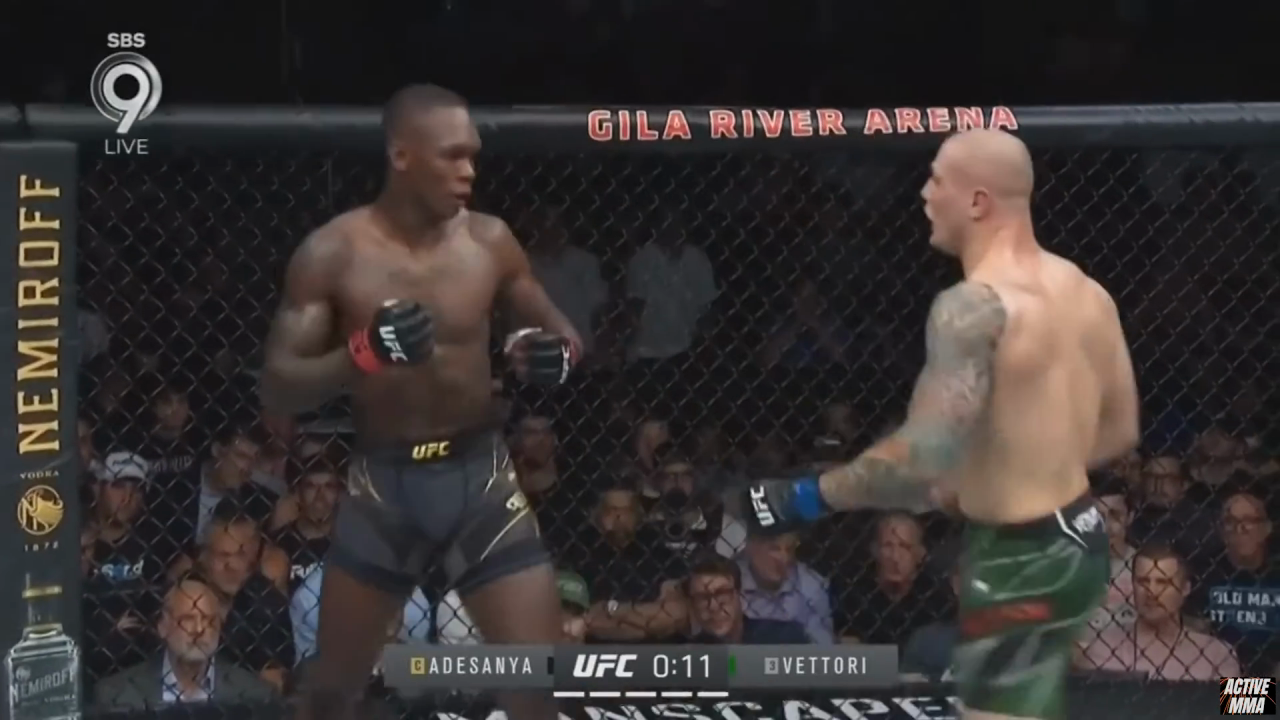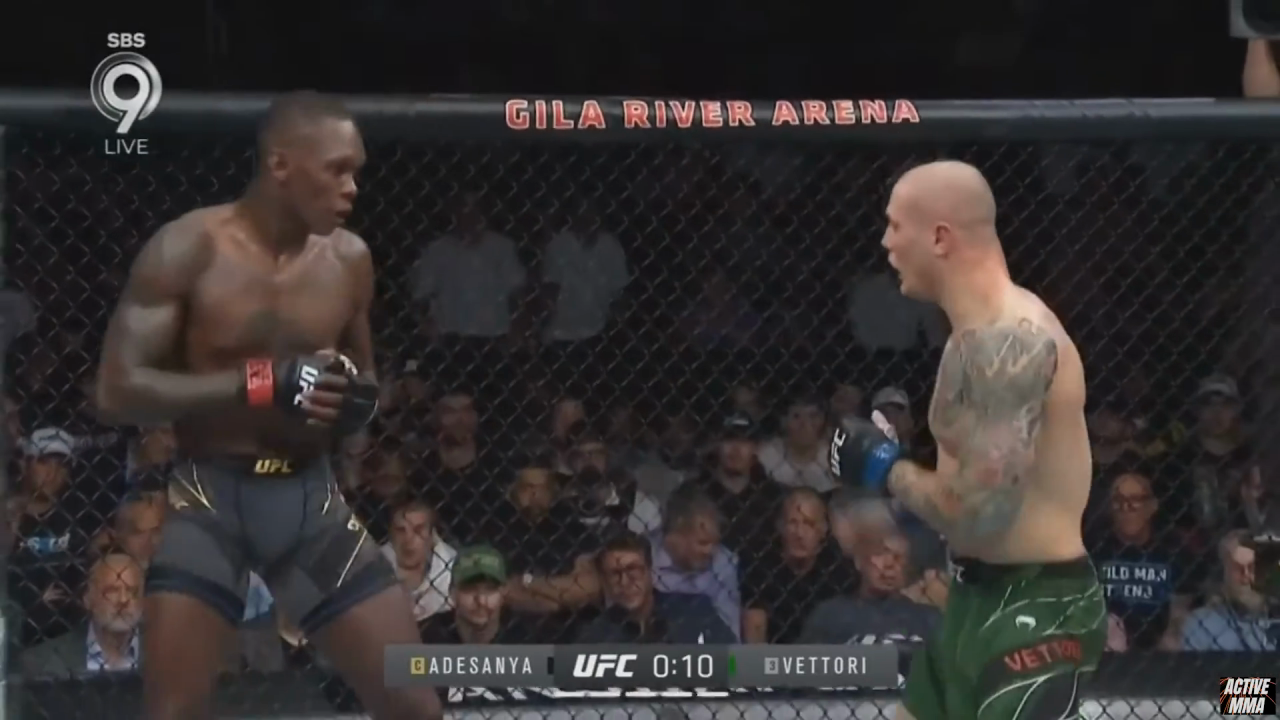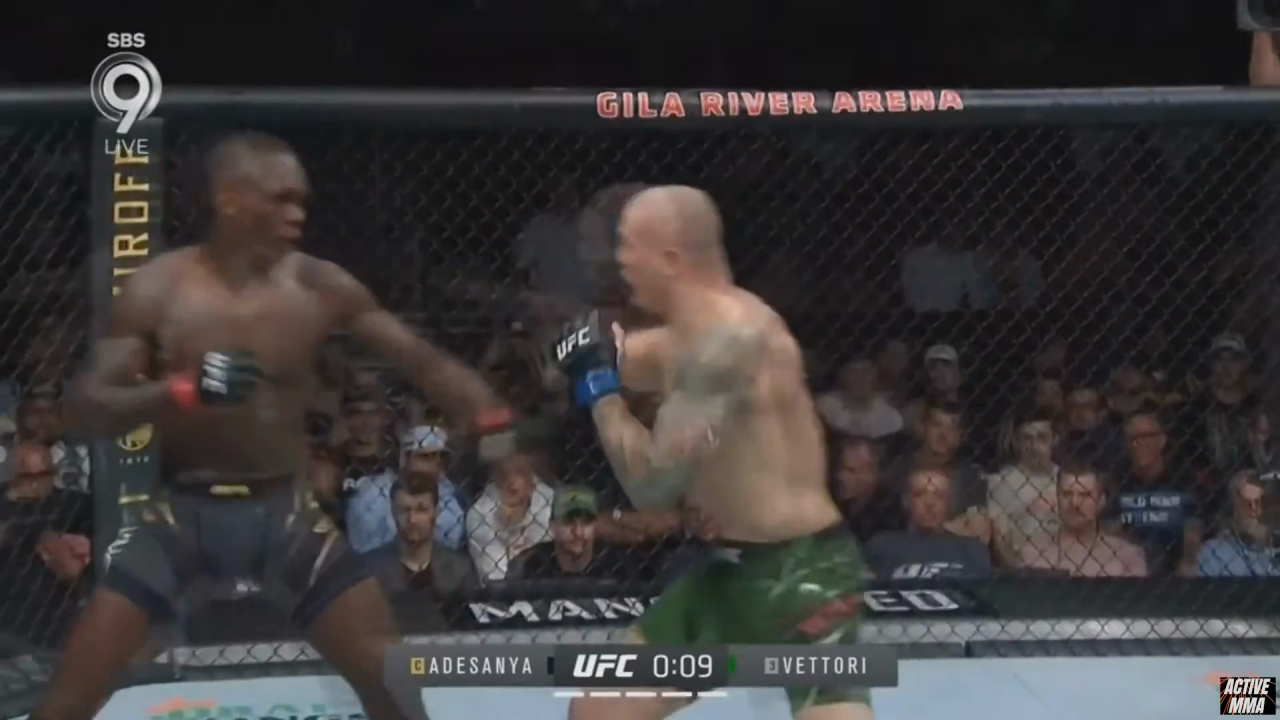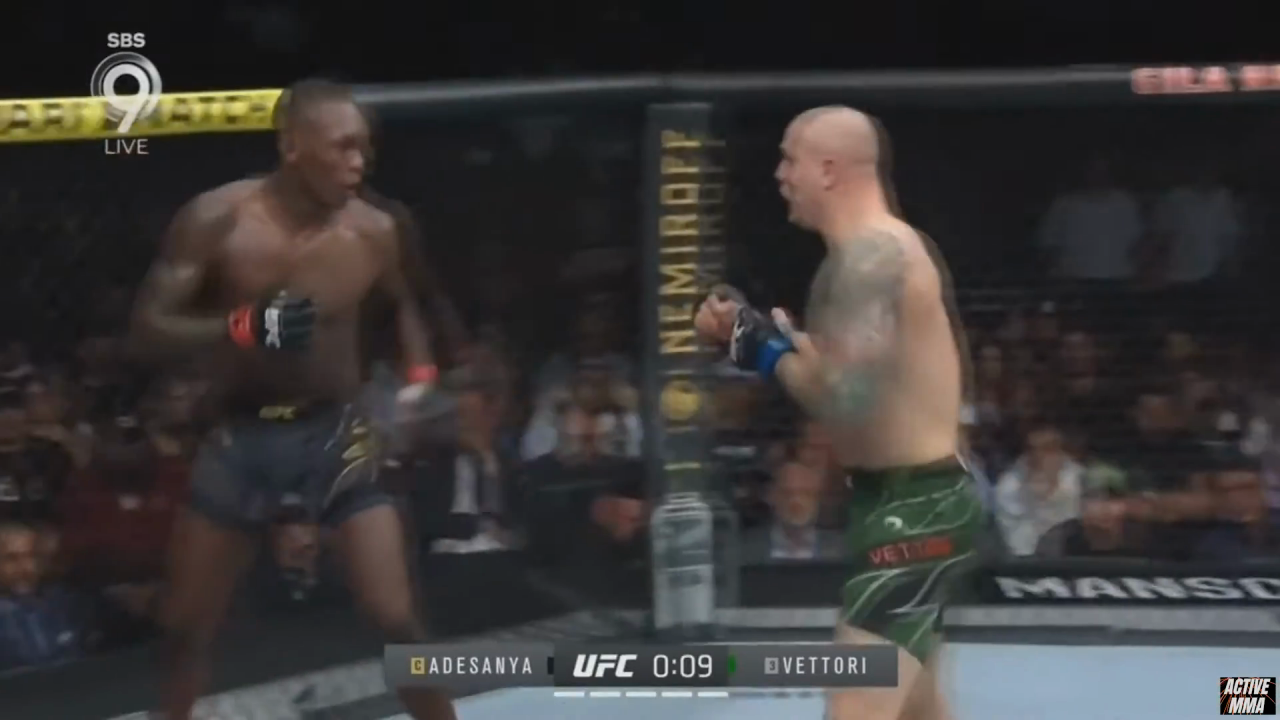
dt=0.7s
person 1, frame 1
left shoulder: (489, 240)
right shoulder: (330, 253)
left elbow: (559, 331)
right elbow: (278, 391)
left wrist: (555, 354)
right wrist: (365, 352)
left hip: (477, 473)
right hip: (385, 481)
person 1, frame 2
left shoulder: (349, 258)
right shoulder: (185, 251)
right elbow: (117, 391)
left wrist: (357, 396)
right wrist: (256, 385)
left hip: (311, 495)
right hip: (209, 497)
person 1, frame 3
left shoulder: (321, 286)
right shoulder: (157, 289)
left elbow: (427, 362)
right elbow: (91, 409)
left wrist: (490, 418)
right wrist: (183, 389)
left hip: (279, 513)
right hip: (181, 513)
person 1, frame 4
left shoulder: (371, 231)
right shoulder: (214, 219)
left elbow: (402, 305)
right elbow: (147, 328)
left wrist: (419, 375)
right wrist: (245, 328)
left hip: (334, 432)
right hip: (242, 434)
left knee: (396, 620)
right knee: (186, 625)
person 2, frame 1
left shoulder: (976, 305)
right shoulder: (1087, 294)
left elbow: (920, 459)
right elbow: (1120, 430)
left wrist: (810, 495)
left hip: (1018, 564)
right hip: (1070, 545)
person 2, frame 2
left shoulder: (1012, 342)
right shoulder: (997, 325)
left elbow: (983, 515)
left wrist: (883, 464)
left hip: (1034, 614)
right hip: (976, 597)
person 2, frame 3
left shoulder: (730, 340)
right shoulder: (701, 324)
left elbow: (654, 481)
right elbow: (640, 360)
left wrist: (596, 386)
left hip: (805, 574)
right hip: (734, 567)
person 2, frame 4
left shoulder: (871, 256)
right shoulder: (880, 248)
left elbow: (845, 399)
right elbow: (838, 357)
left wrist: (773, 354)
right wrist: (750, 326)
left hip: (914, 510)
right hip: (908, 502)
